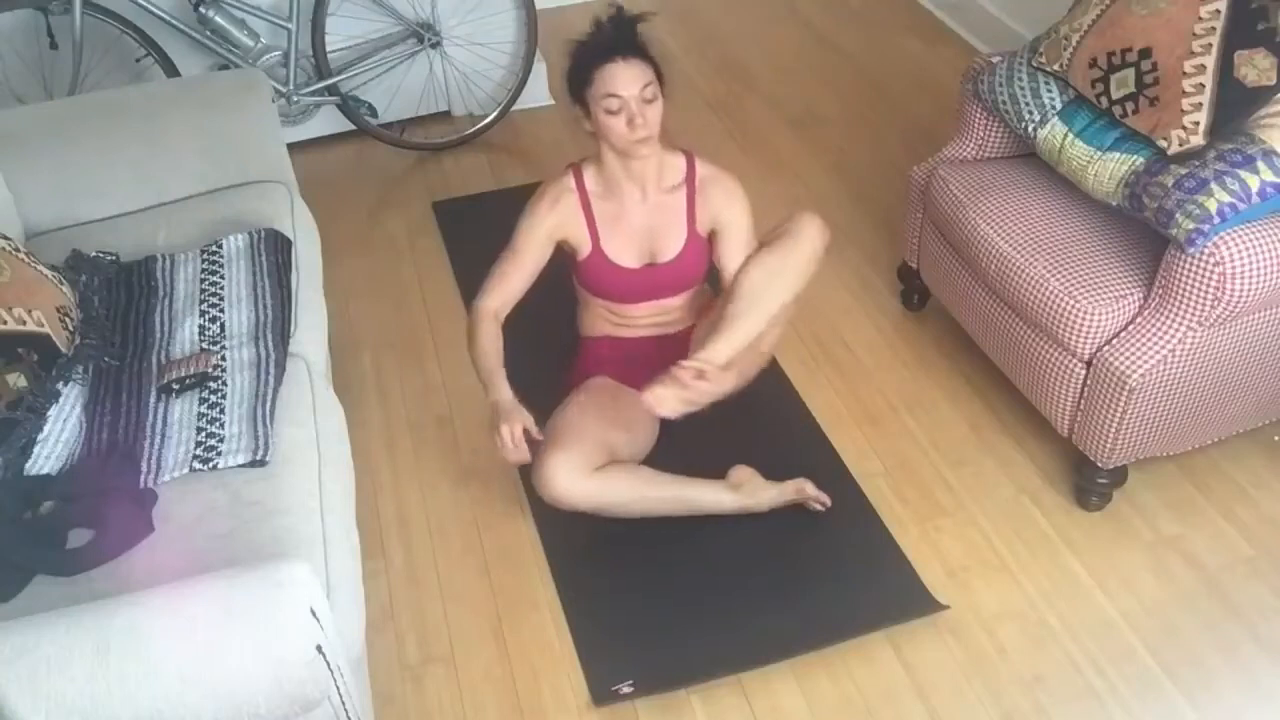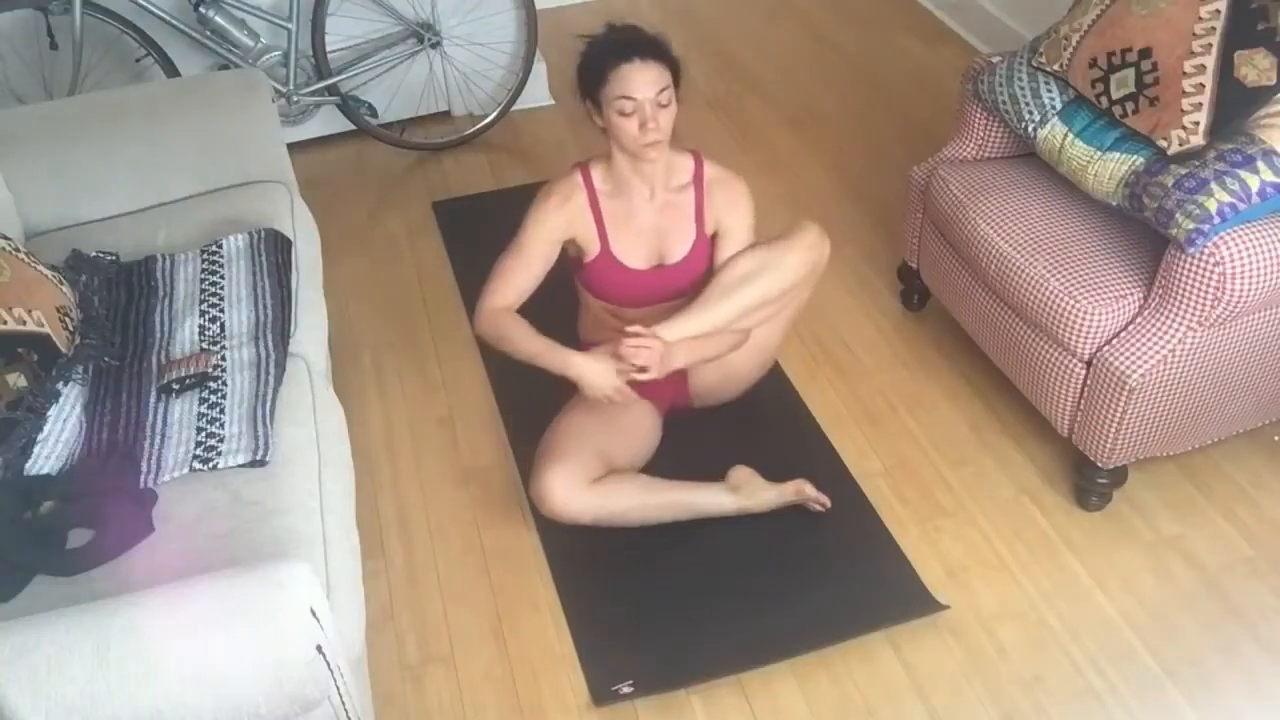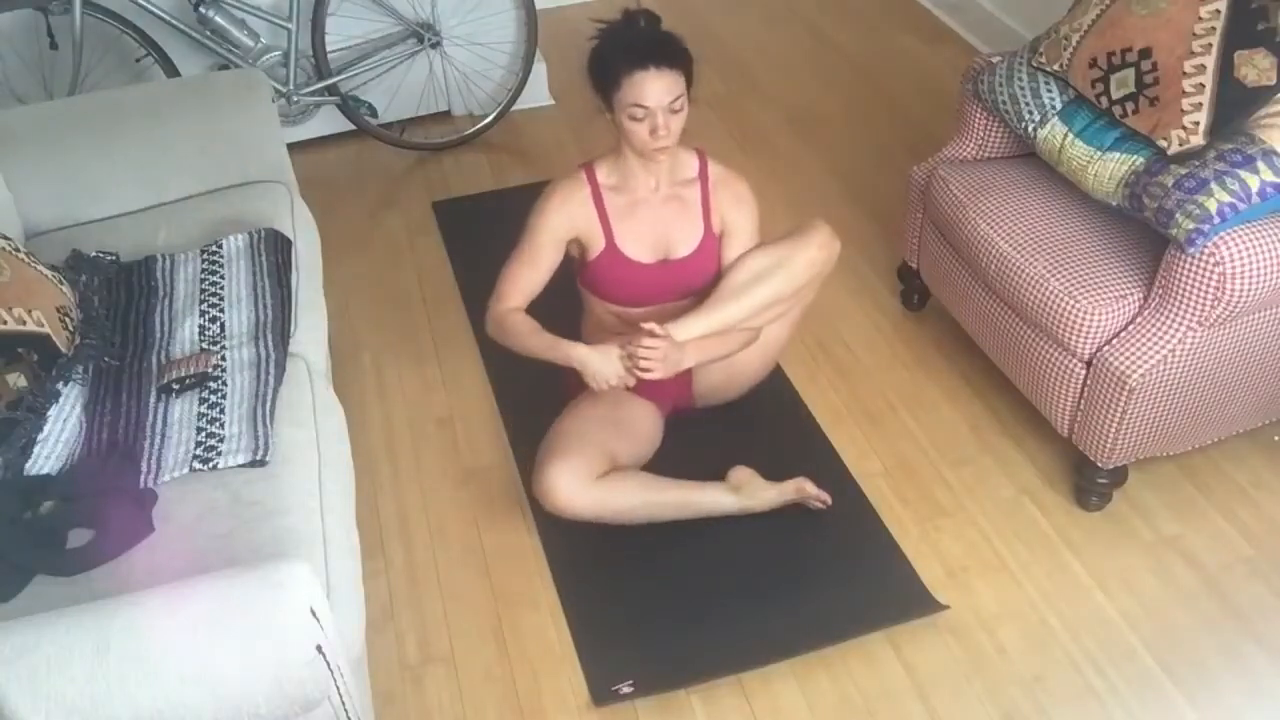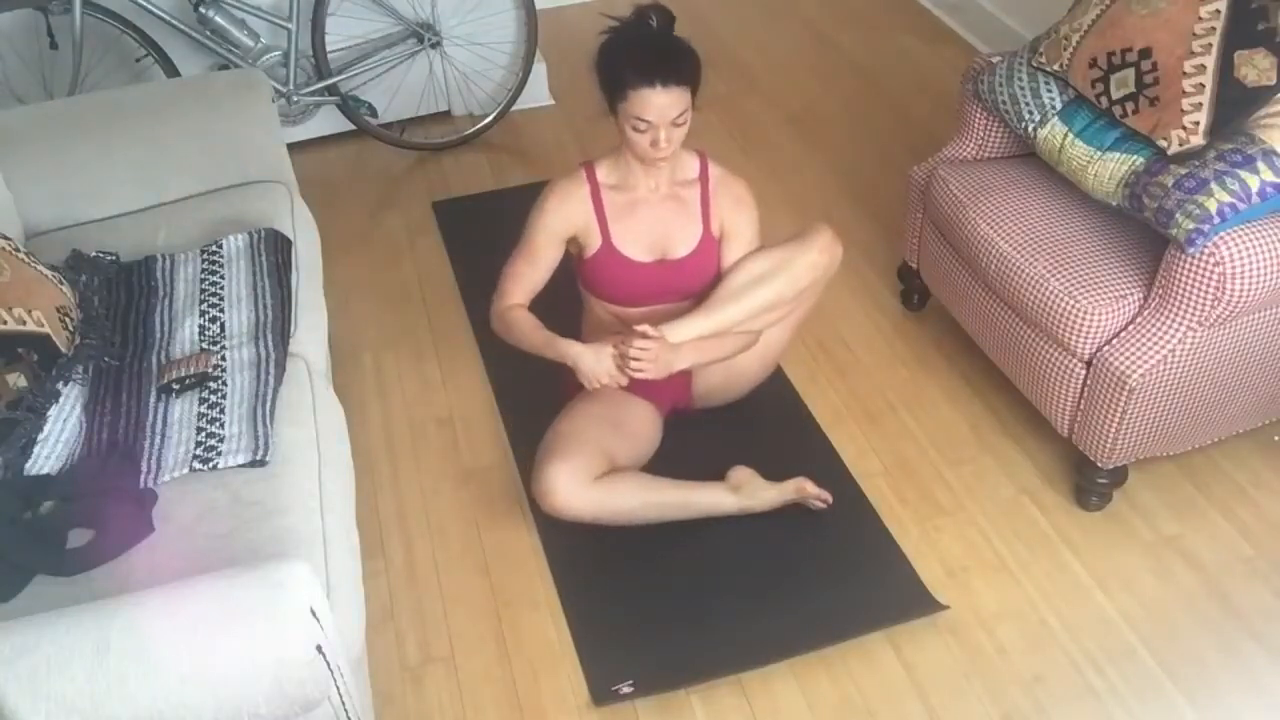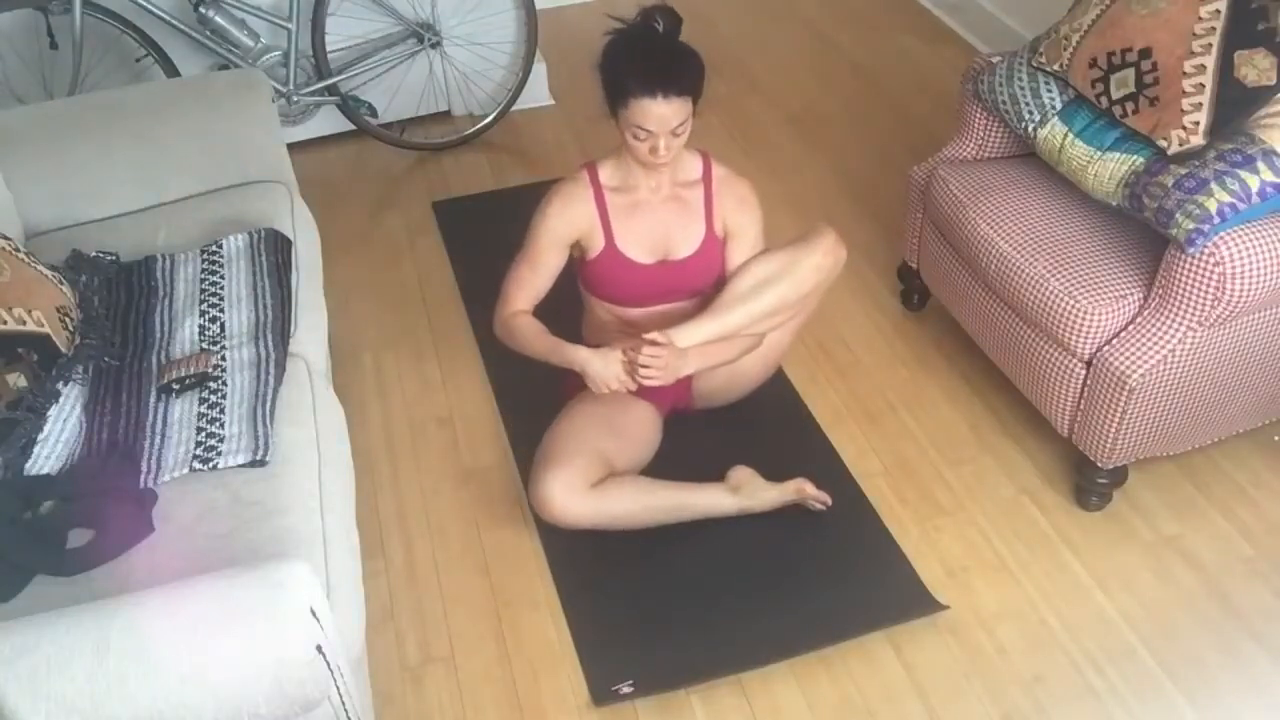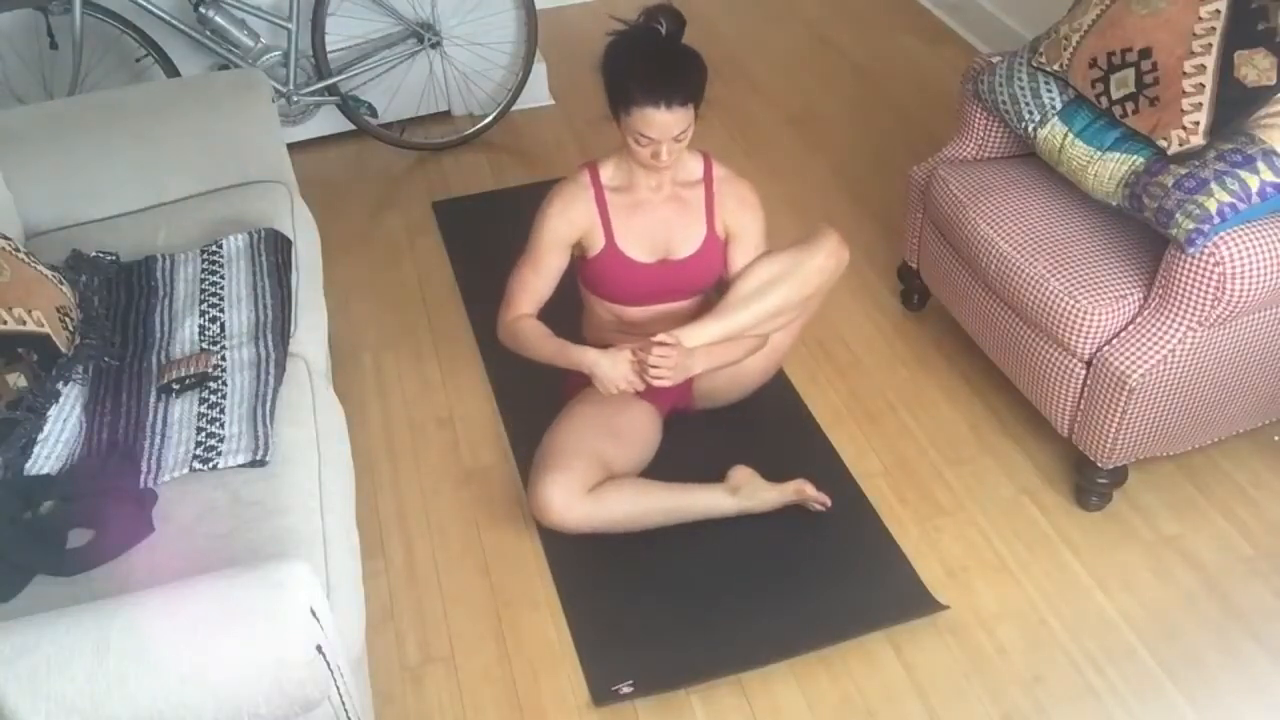
dt=0.4s
person 1, frame 1
left shoulder: (715, 190)
right shoulder: (562, 203)
left elbow: (747, 299)
right elbow: (487, 309)
left wrist: (713, 369)
right wrist: (501, 398)
left hip: (700, 351)
right hip: (615, 371)
left knee: (807, 231)
right knee: (557, 478)
left ankle: (702, 376)
right ankle: (738, 494)
person 1, frame 2
left shoulder: (722, 190)
right shoulder: (568, 201)
left elbow: (736, 324)
right elbow: (491, 313)
left wrist: (670, 351)
right wrist: (576, 365)
left hip: (703, 364)
right hip: (617, 383)
left knee: (809, 243)
right knee: (556, 491)
right ankle: (737, 496)
person 1, frame 3
left shoulder: (726, 190)
right shoulder: (572, 201)
left elbow: (746, 322)
right elbow: (501, 315)
left wrist: (681, 350)
right wrist: (581, 355)
left hip: (707, 366)
right hip: (621, 380)
left knee: (818, 243)
right knee: (559, 487)
left ankle: (672, 341)
right ankle: (738, 496)
person 1, frame 4
left shoulder: (727, 194)
right shoulder: (571, 199)
left elbow: (746, 323)
right elbow: (506, 309)
left wrist: (673, 350)
right wrist: (574, 352)
left hip: (706, 367)
right hip: (621, 385)
left knee: (821, 247)
right knee: (559, 488)
left ankle: (665, 339)
right ankle: (737, 495)
person 1, frame 5
left shoulder: (730, 194)
right shoulder: (574, 202)
left elbow: (750, 324)
right elbow: (510, 317)
left wrist: (681, 355)
right wrist: (582, 358)
left hip: (707, 369)
right hip: (620, 383)
left knee: (825, 249)
right knee: (555, 497)
left ankle: (674, 344)
right ankle: (735, 495)
person 1, frame 6
left shoulder: (731, 195)
right shoulder: (575, 202)
left elbow: (753, 326)
right elbow: (514, 322)
left wrist: (689, 355)
right wrist: (590, 360)
left hip: (708, 370)
right hip: (619, 381)
left knee: (827, 251)
right knee: (554, 501)
left ankle: (680, 350)
right ankle: (736, 495)
